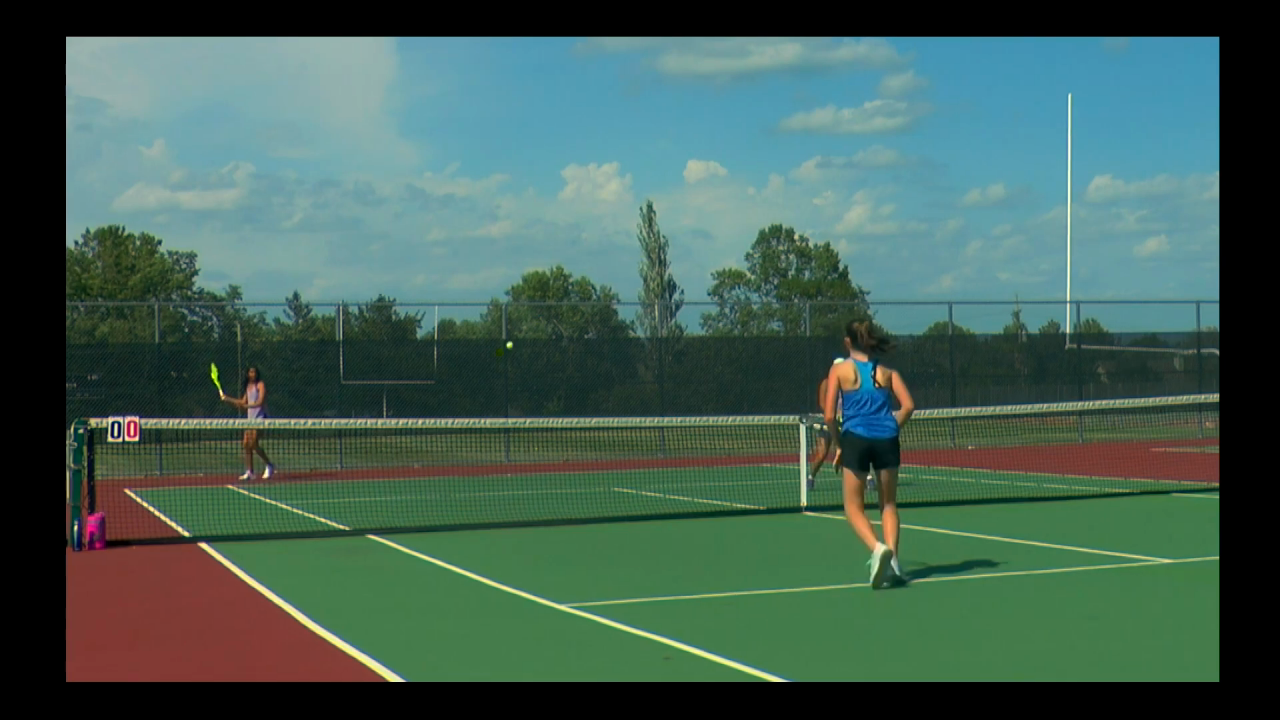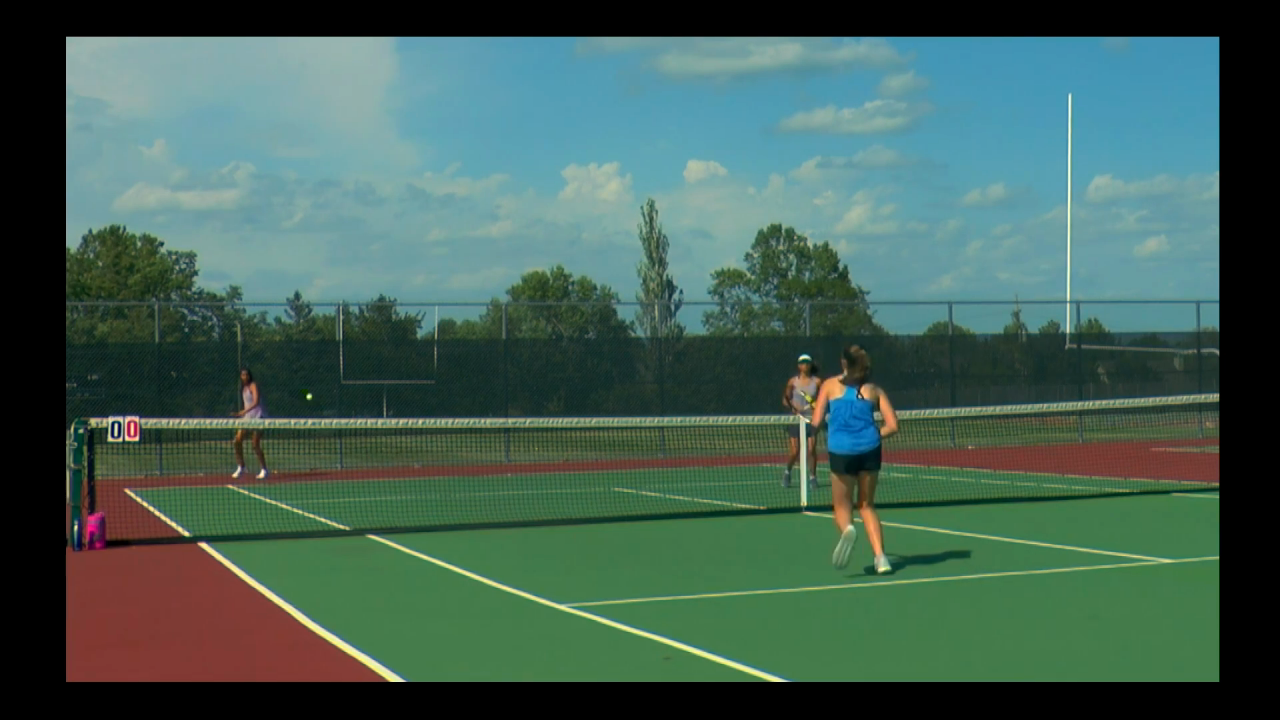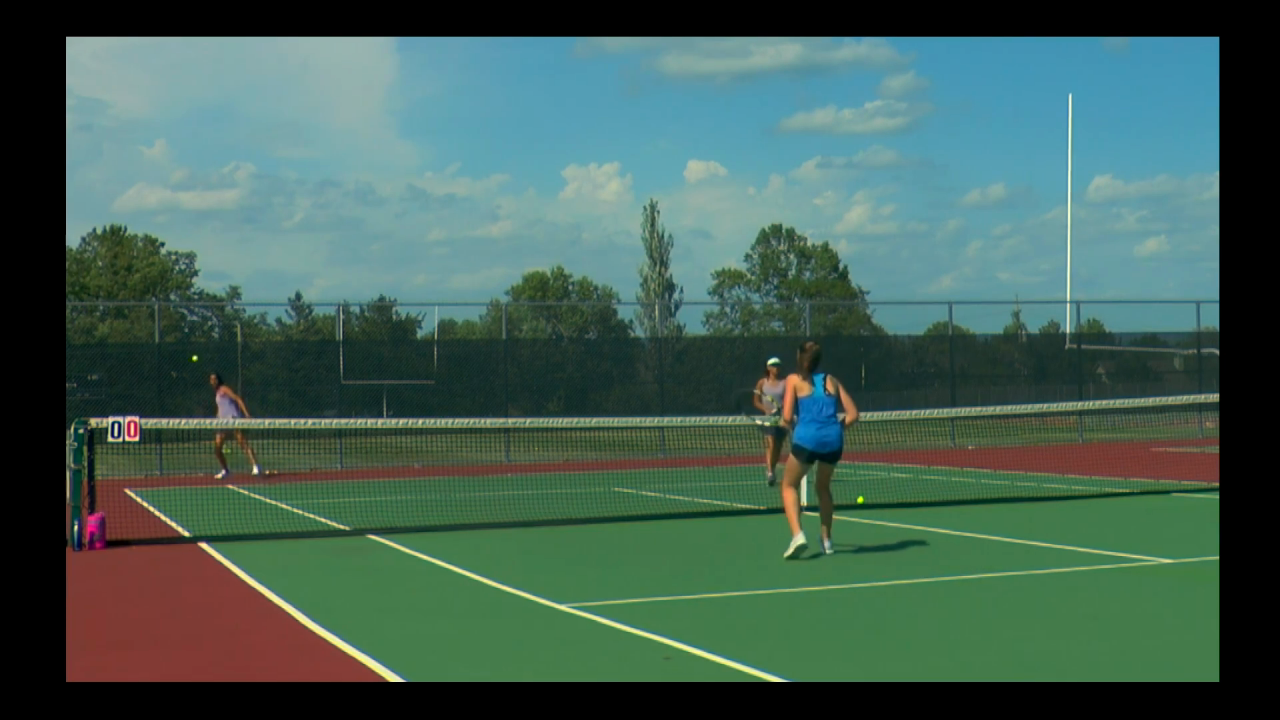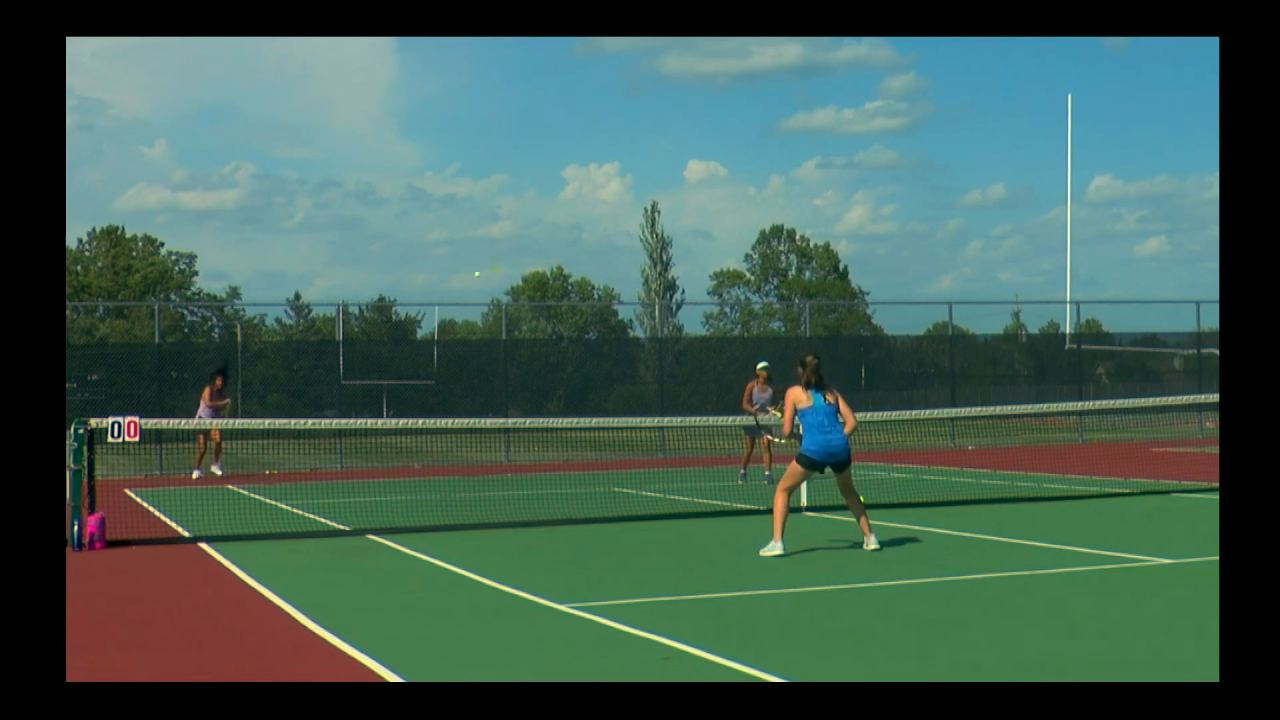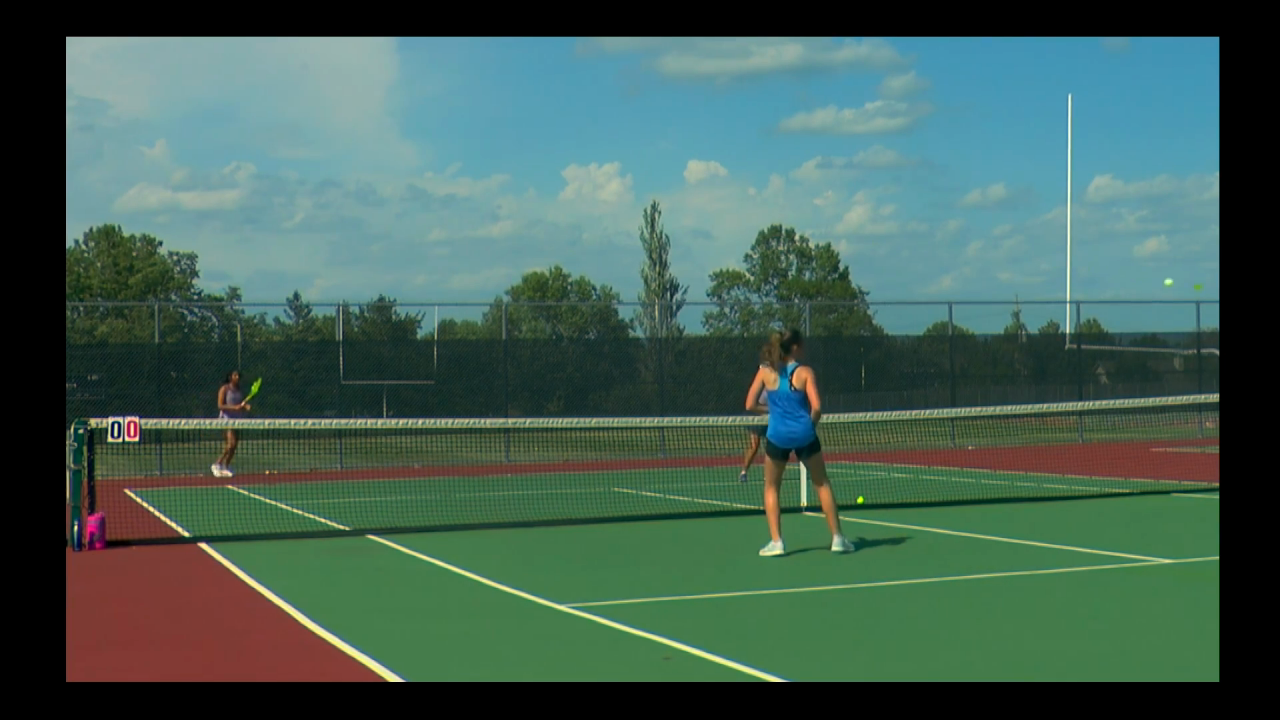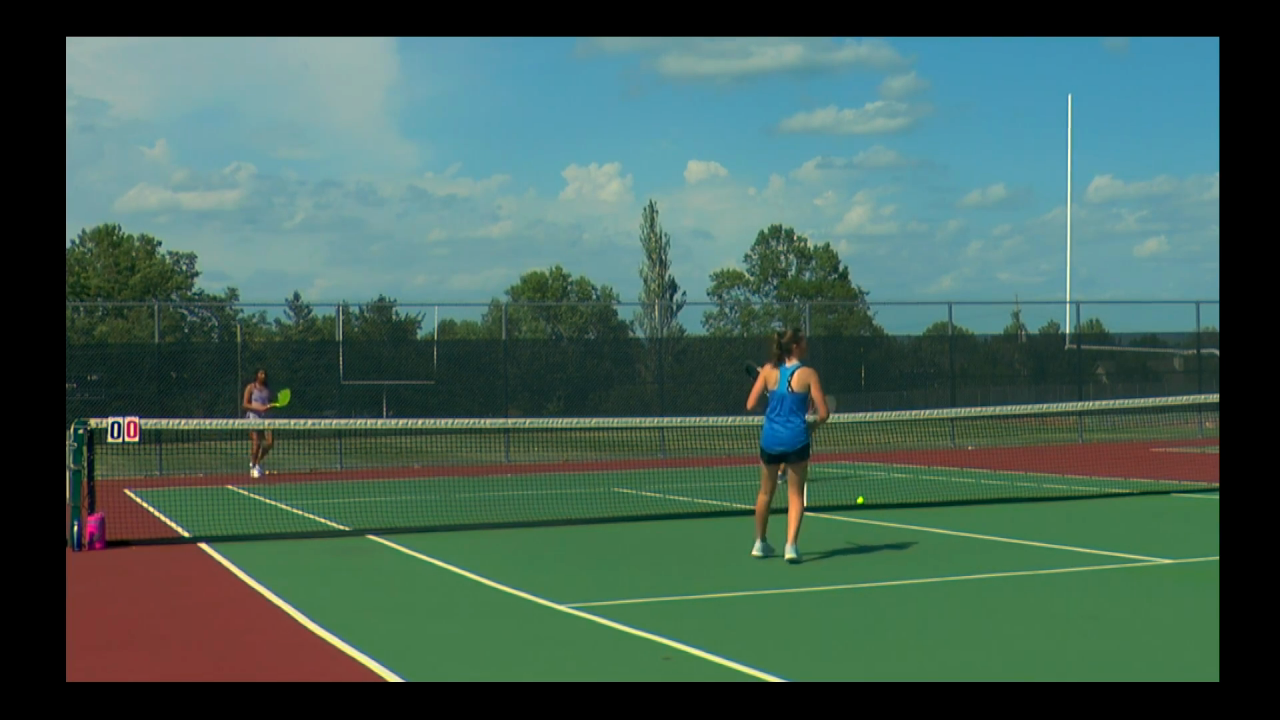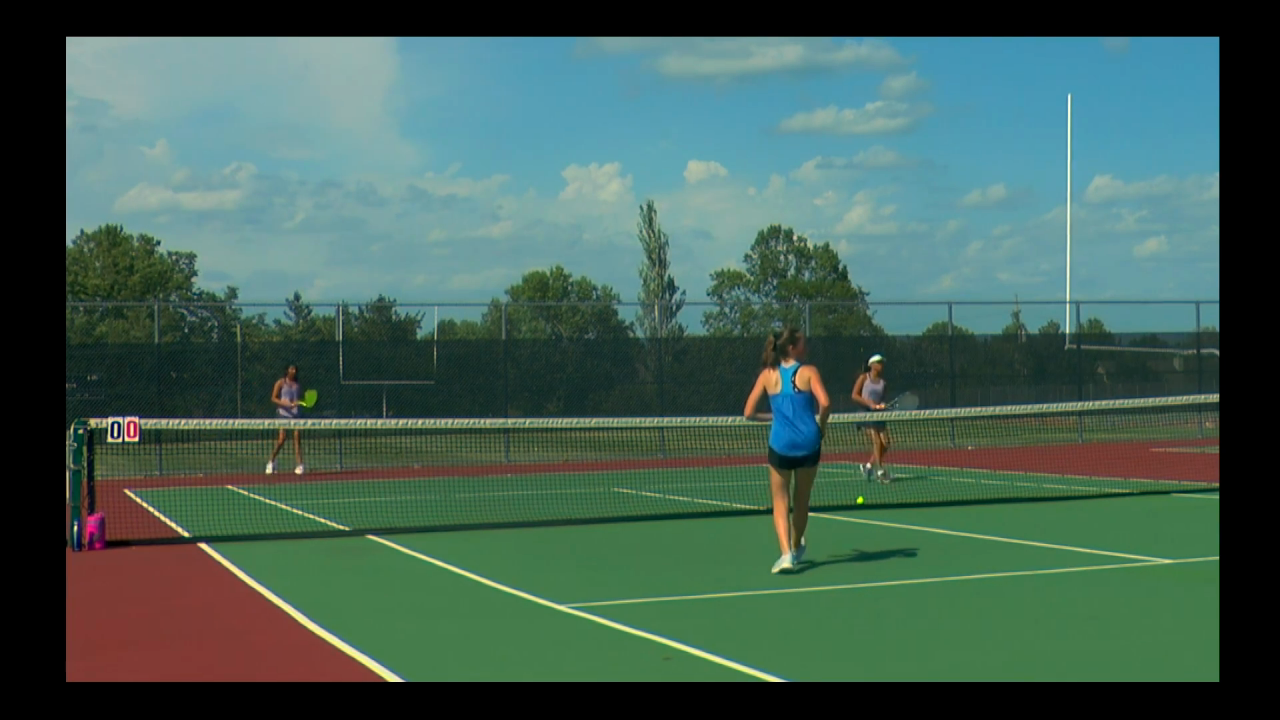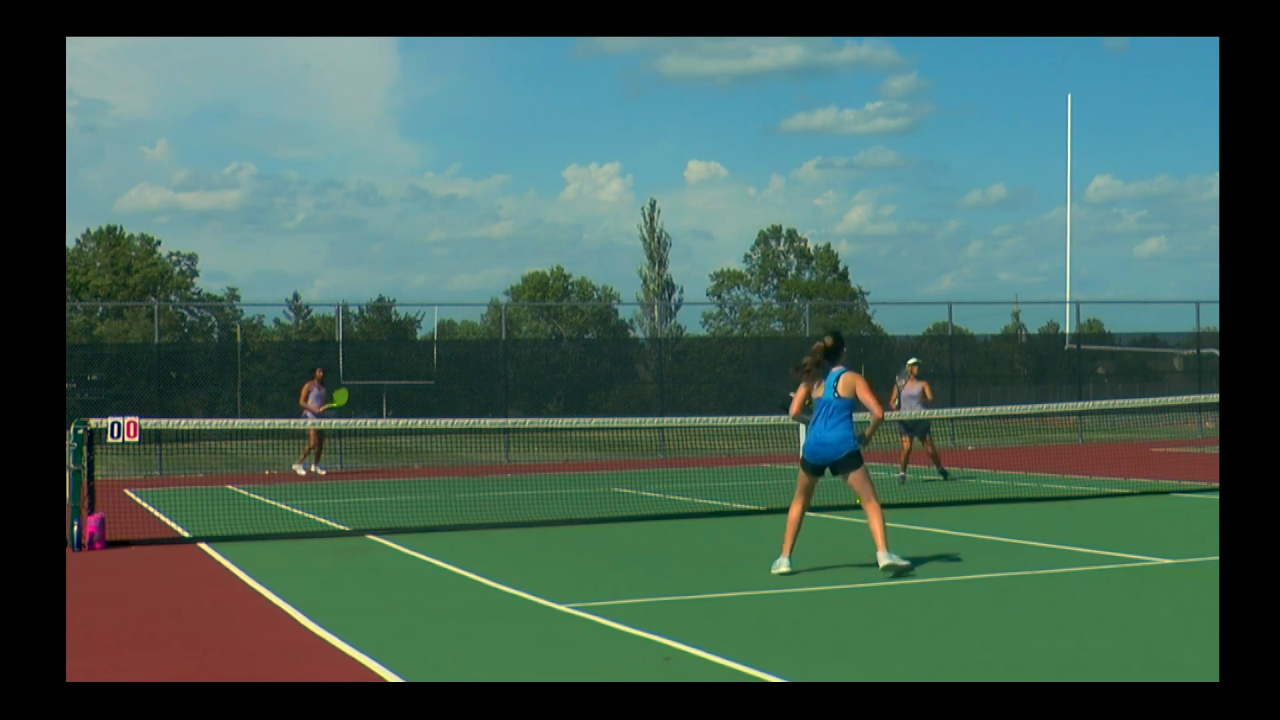
dt=0.5s
person 1, frame 1
left shoulder: (839, 369)
right shoulder: (888, 370)
left elbow: (829, 415)
right elbow: (908, 406)
left wrist: (838, 441)
left hip: (857, 439)
right hip: (887, 439)
left knee: (854, 509)
right knee: (889, 504)
left ankle: (878, 549)
right ankle: (893, 560)
person 1, frame 2
left shoulder: (831, 384)
right shoulder: (875, 389)
left elbow: (817, 421)
right elbow: (892, 426)
left hip: (840, 449)
right hip: (869, 448)
left knee: (842, 510)
right knee: (866, 505)
left ankle: (847, 530)
right ankle: (880, 557)
person 1, frame 3
left shoulder: (794, 379)
right shoulder: (832, 381)
left elbow: (788, 416)
right elbow: (853, 415)
left wrist: (792, 425)
left hip: (806, 439)
right hip: (833, 441)
left knee: (789, 487)
right knee: (822, 487)
left ankle: (798, 535)
right ankle: (826, 540)
person 1, frame 4
left shoulder: (793, 392)
right shoulder: (831, 391)
left elbow: (787, 430)
right elbow: (852, 422)
left wrist: (799, 437)
left hip: (813, 450)
right hip: (840, 447)
left knee: (782, 490)
right knee: (848, 490)
left ankle: (777, 542)
right ankle: (870, 537)
person 1, frame 5
left shoulder: (765, 371)
right shoulder: (805, 372)
left elbow: (749, 405)
right elbow: (816, 407)
right wrist: (811, 424)
left hip: (778, 435)
right hip: (804, 434)
left knee: (771, 488)
right knee: (823, 485)
left ankle: (776, 542)
right ankle: (837, 538)
person 1, frame 6
left shoulder: (769, 370)
right shoulder: (808, 374)
left elbow: (751, 405)
right elbow: (823, 413)
right wrist: (813, 426)
left hip: (770, 438)
right hip: (796, 439)
left knee: (765, 491)
right knee: (796, 494)
left ankle: (760, 542)
right ankle: (791, 545)
person 1, frame 7
left shoulder: (767, 375)
right shoulder: (809, 371)
left elbow: (748, 413)
right elbow: (825, 403)
right wrist: (822, 426)
left hip: (781, 443)
right hip: (808, 441)
left knee: (781, 504)
right knee: (802, 500)
left ankle: (787, 554)
right ankle: (796, 549)
person 1, frame 8
left shoulder: (812, 376)
right shoulder: (855, 379)
left elbow: (794, 413)
right elbow: (878, 413)
right wrist: (867, 434)
left hip: (815, 448)
right hip: (845, 449)
left knee: (799, 502)
right knee: (872, 505)
left ankle: (784, 559)
right ankle: (884, 554)
